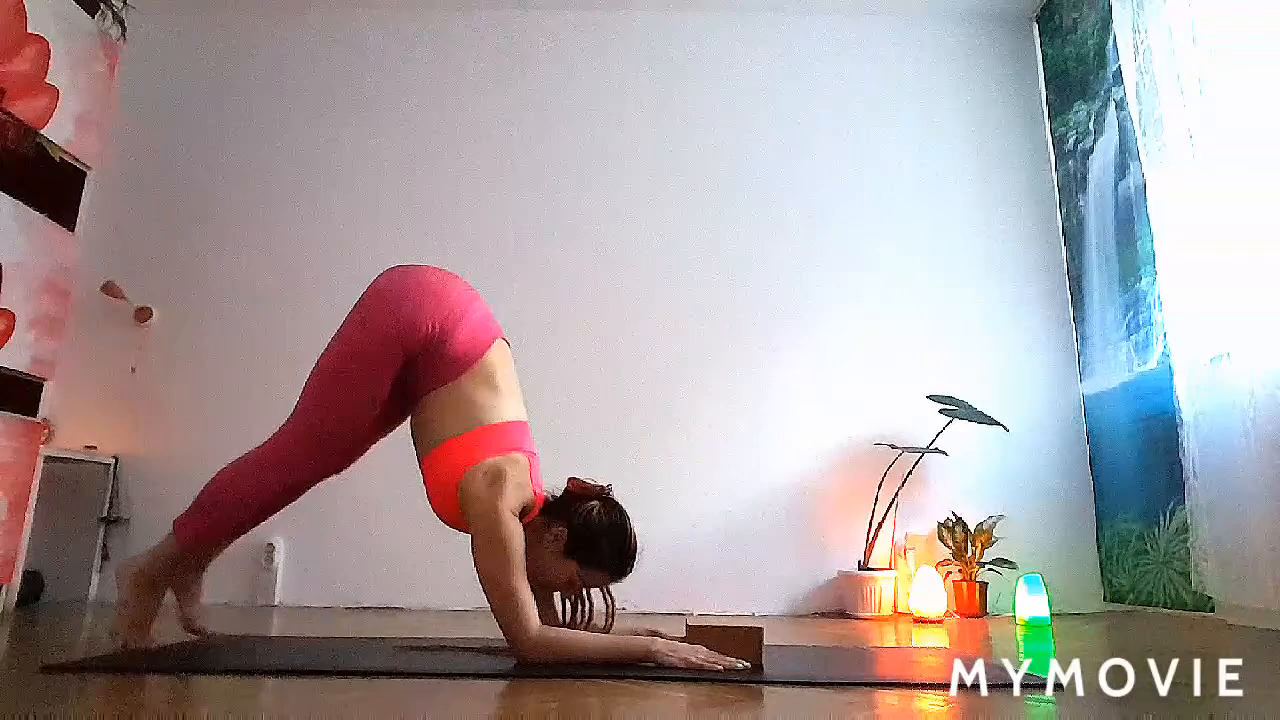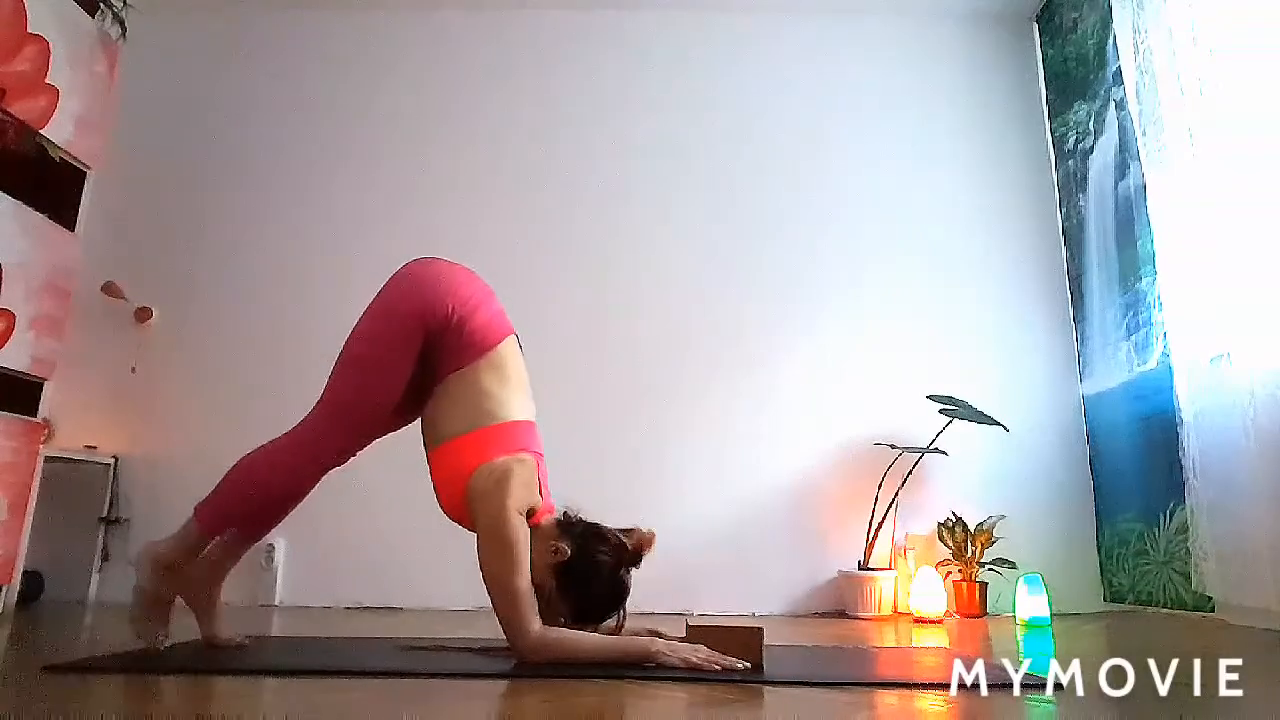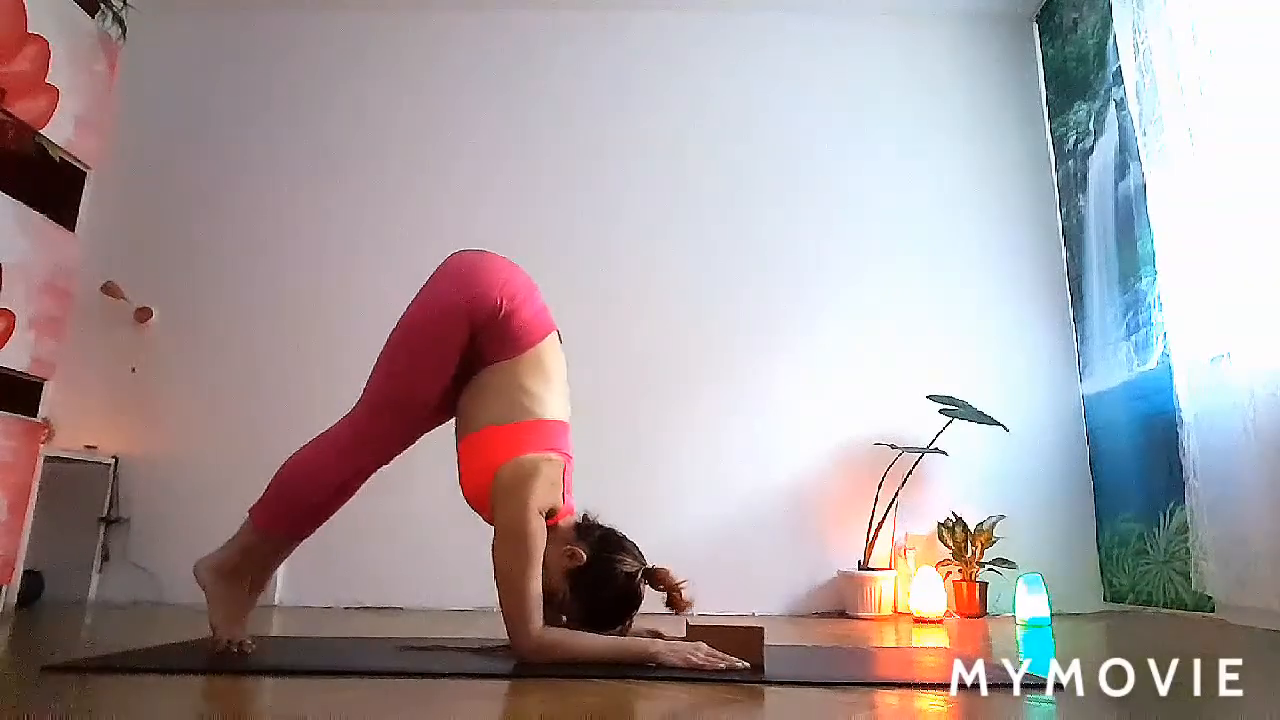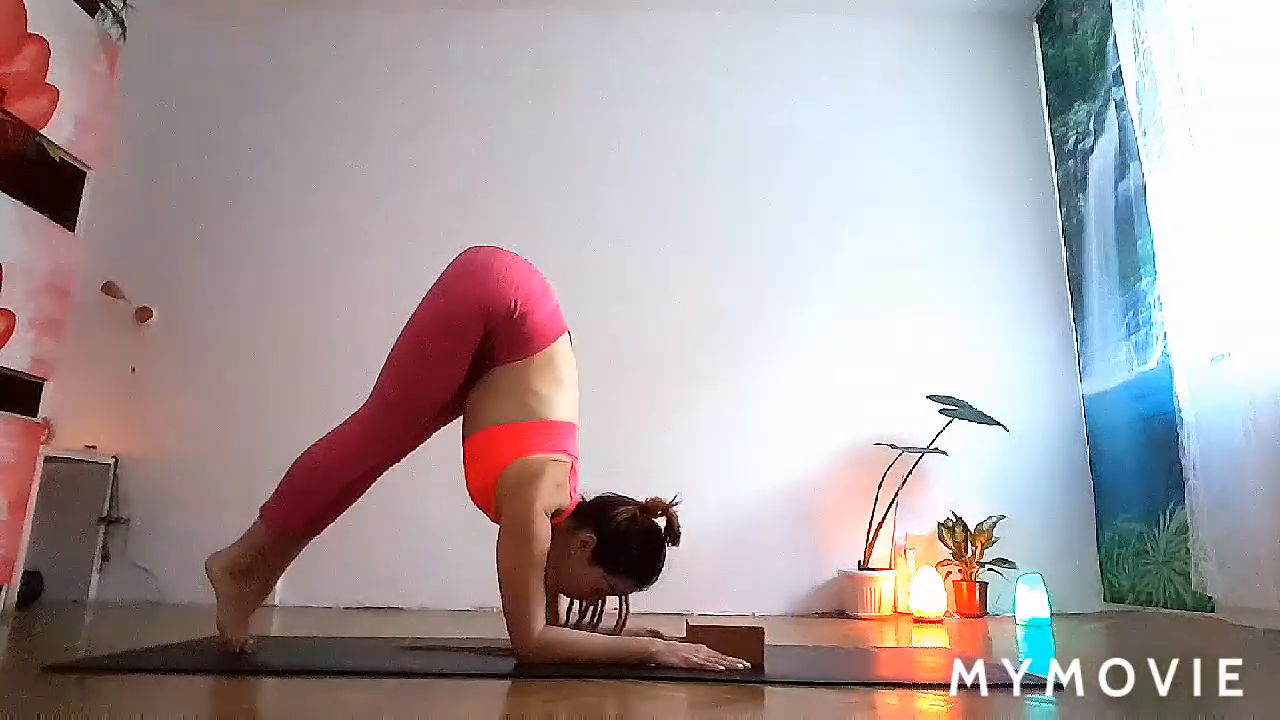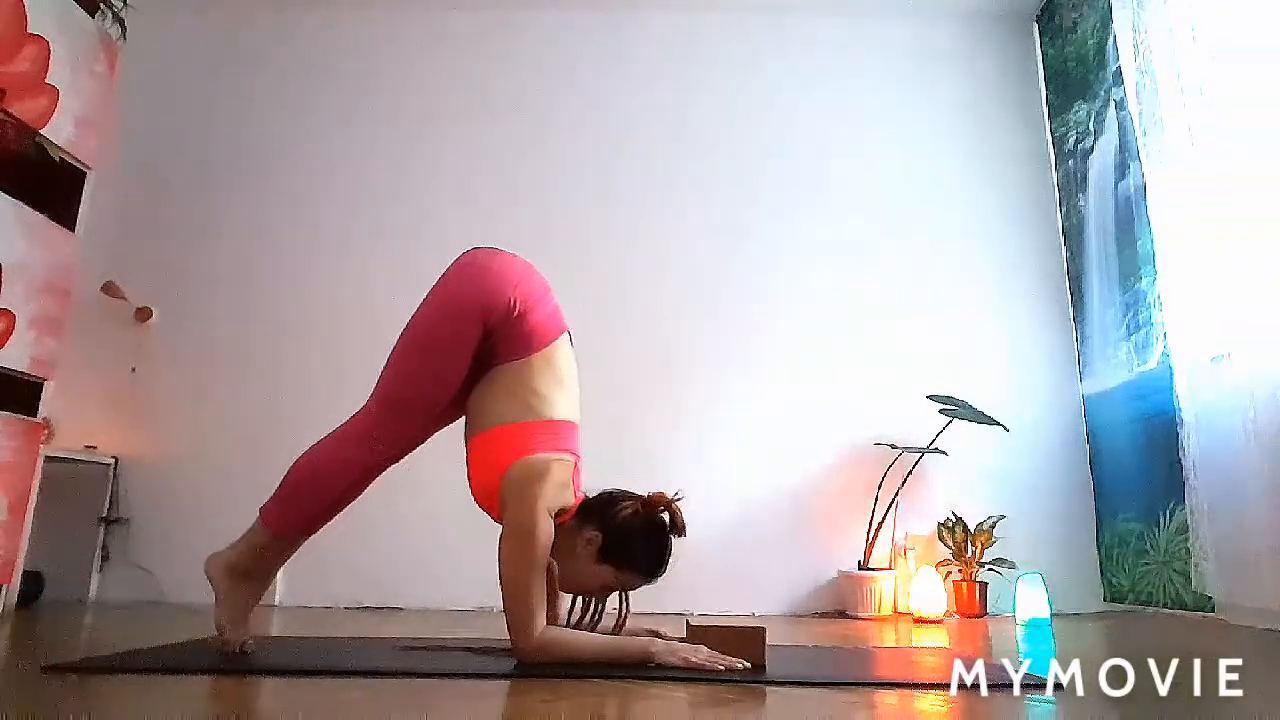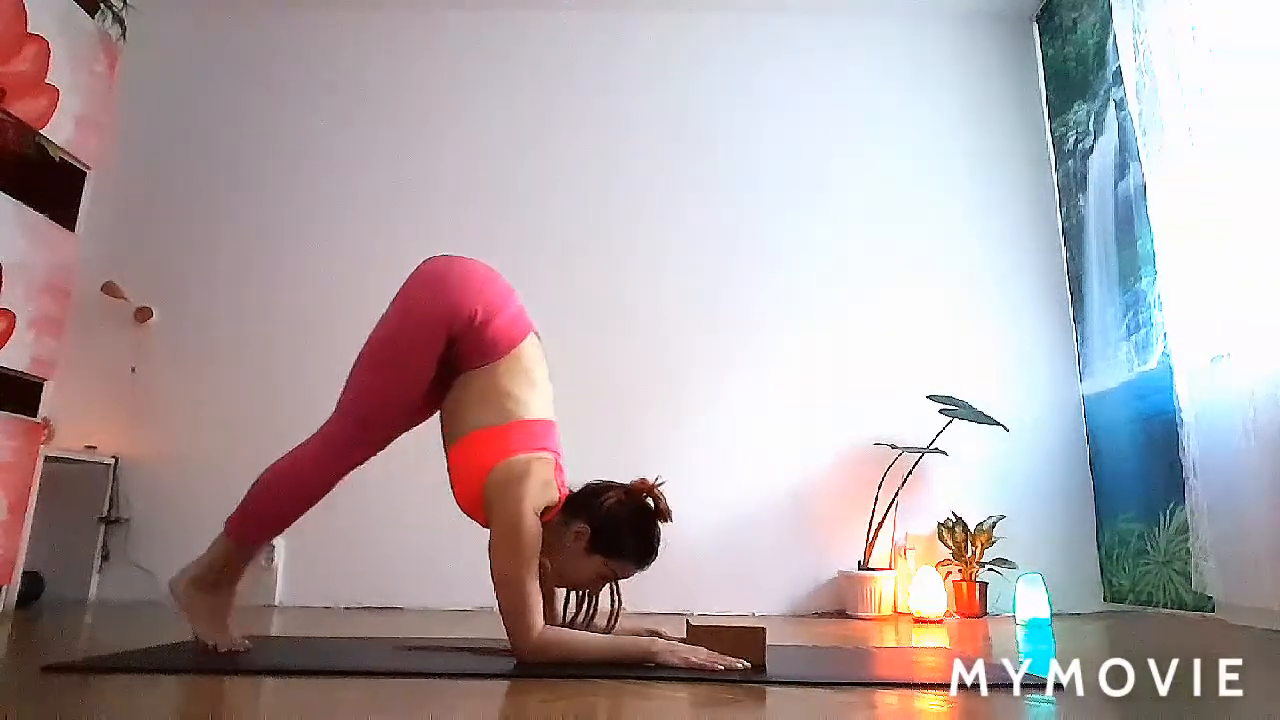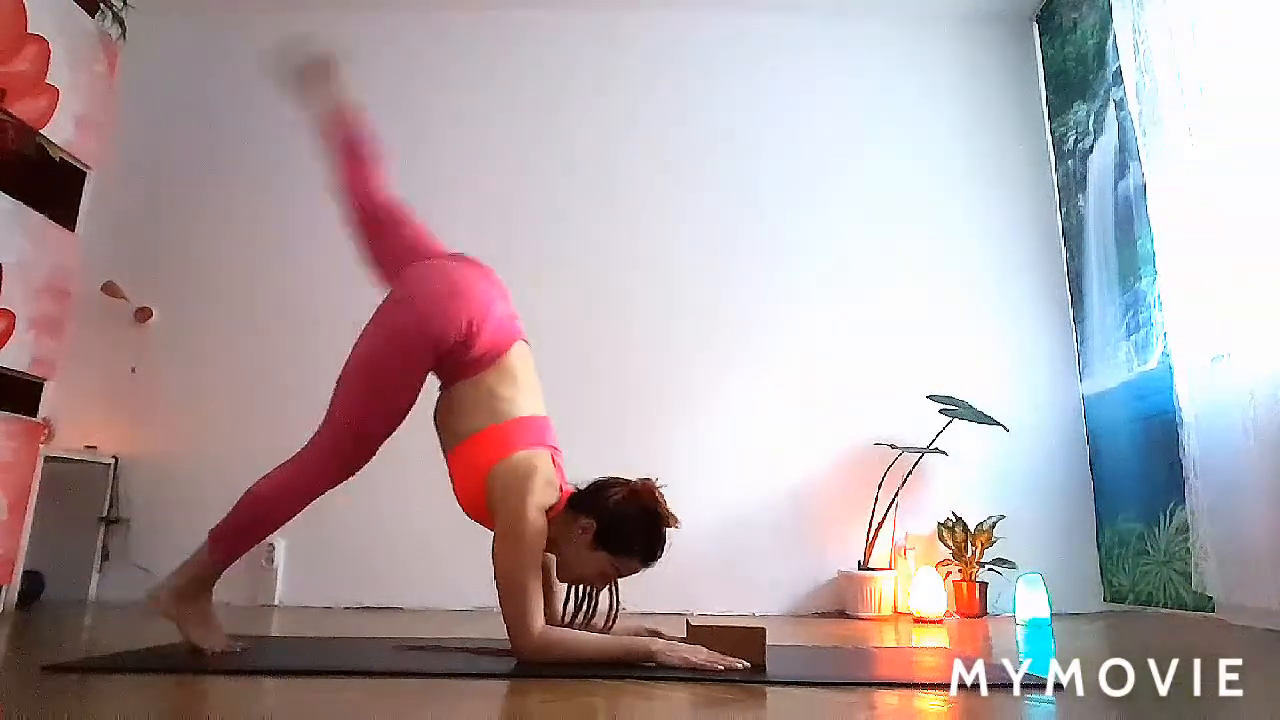
dt=0.7s
person 1, frame 1
left shoulder: (526, 503)
right shoulder: (498, 500)
left elbow: (534, 625)
right elbow: (527, 641)
left wrist: (621, 634)
right wrist: (647, 647)
left hip: (434, 322)
right hip: (412, 312)
left knee: (318, 459)
right knee: (298, 453)
left ankle: (188, 565)
right ankle: (154, 569)
person 1, frame 2
right shoulder: (506, 498)
right elbow: (529, 641)
left wrist: (620, 635)
right wrist: (648, 648)
left hip: (447, 326)
right hip: (432, 303)
left knee: (324, 448)
right knee: (321, 442)
left ankle: (204, 574)
right ankle: (174, 556)
person 1, frame 3
right shoulder: (528, 498)
right elbow: (529, 641)
left wrist: (627, 634)
right wrist: (648, 649)
left hip: (491, 321)
left knee: (370, 447)
right knee: (365, 439)
left ankle: (251, 572)
right ankle: (233, 564)
person 1, frame 4
right shoulder: (535, 498)
right elbow: (530, 644)
left wrist: (625, 636)
right wrist: (649, 649)
left hip: (505, 311)
left knee: (381, 444)
right knee: (376, 436)
right ankle: (243, 562)
person 1, frame 5
right shoulder: (539, 498)
right elbow: (530, 642)
left wrist: (626, 635)
right wrist: (648, 649)
left hip: (501, 320)
left knee: (381, 444)
left ankle: (254, 569)
right ankle: (243, 562)
person 1, frame 6
right shoulder: (524, 496)
right elbow: (530, 641)
left wrist: (620, 635)
right wrist: (650, 648)
left hip: (469, 318)
right hip: (451, 299)
left knee: (350, 444)
right knee: (343, 442)
left ankle: (223, 572)
right ankle: (207, 574)
person 1, frame 7
right shoulder: (527, 502)
right elbow: (531, 639)
right wrist: (649, 646)
left hip: (463, 299)
right hip: (441, 308)
left knee: (372, 203)
right knee: (331, 458)
left ankle: (324, 95)
right ankle: (191, 584)
